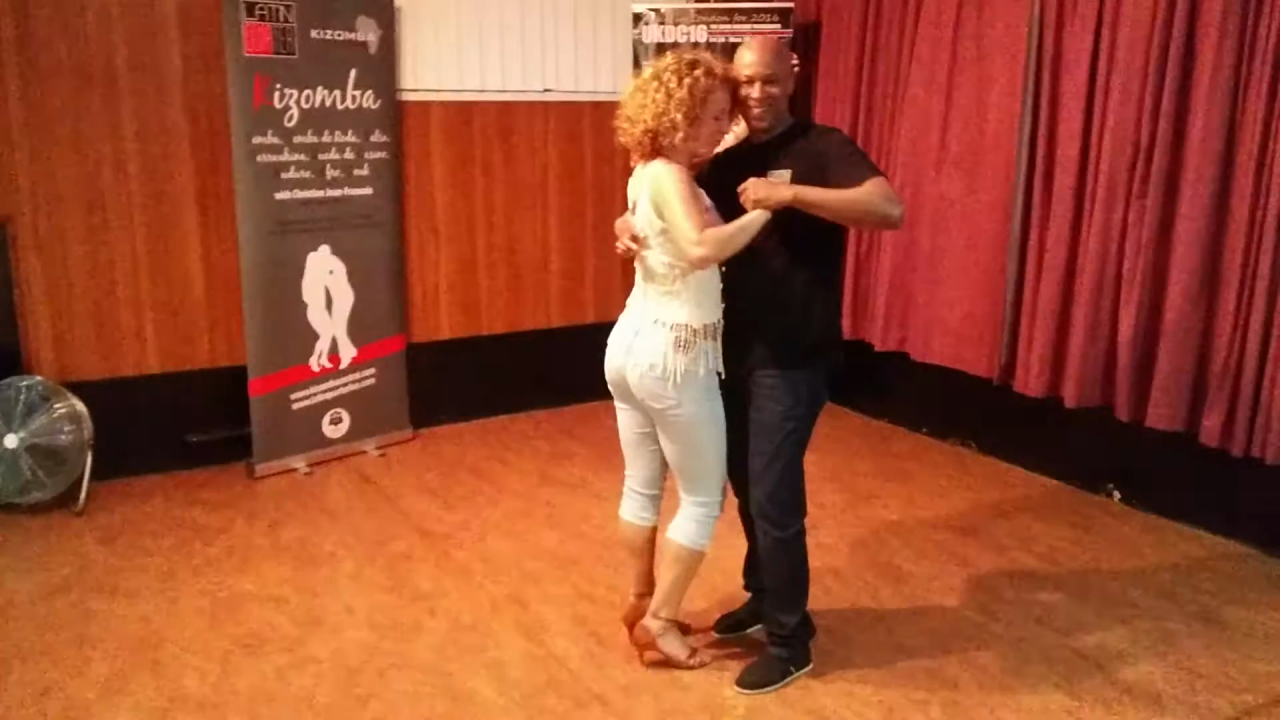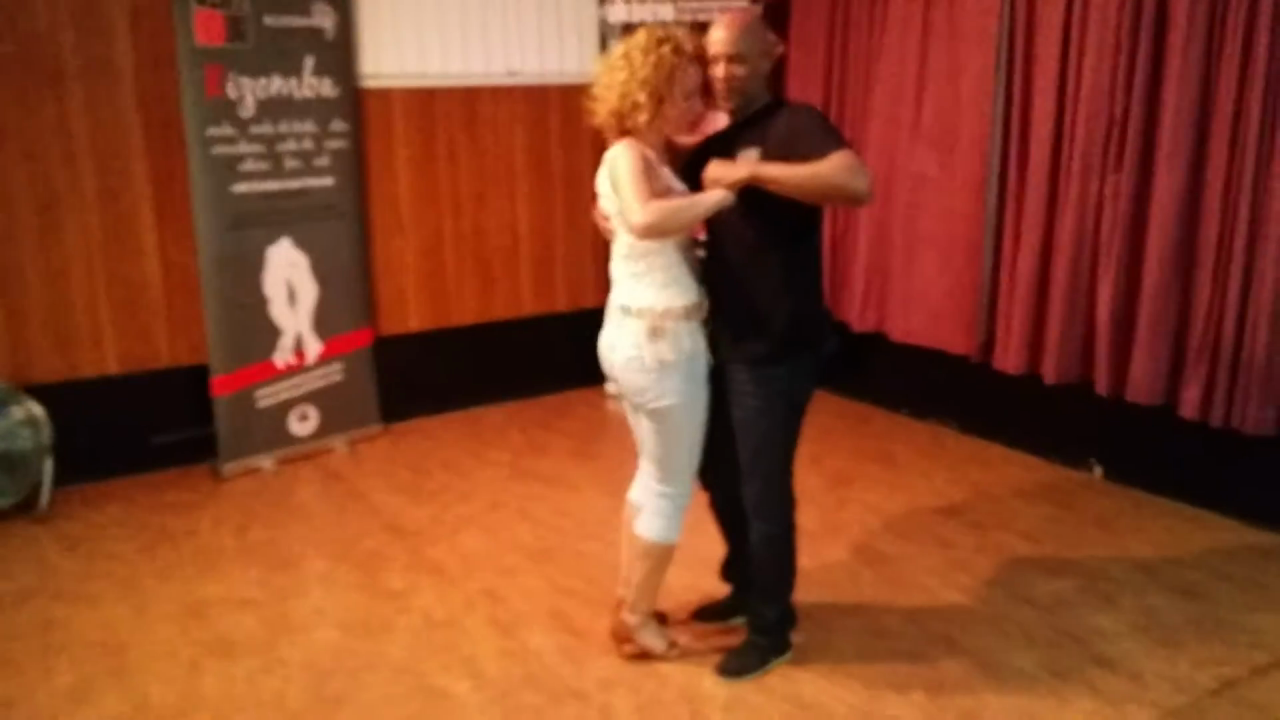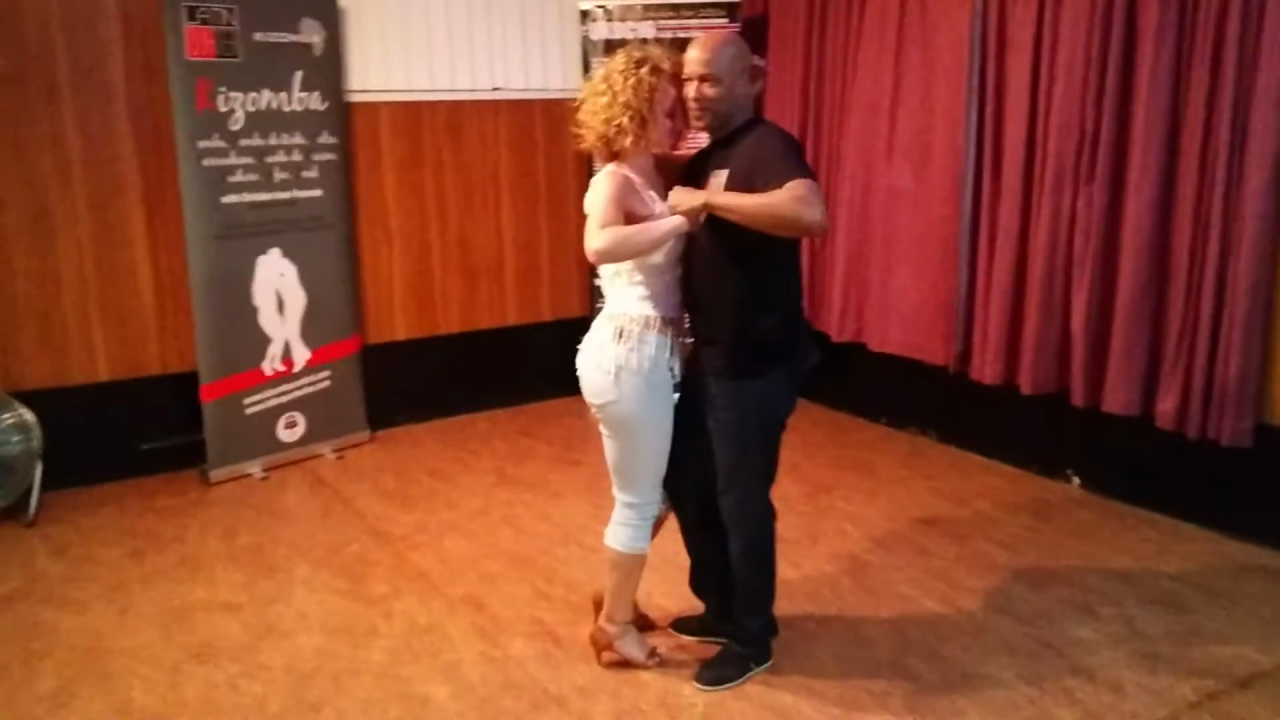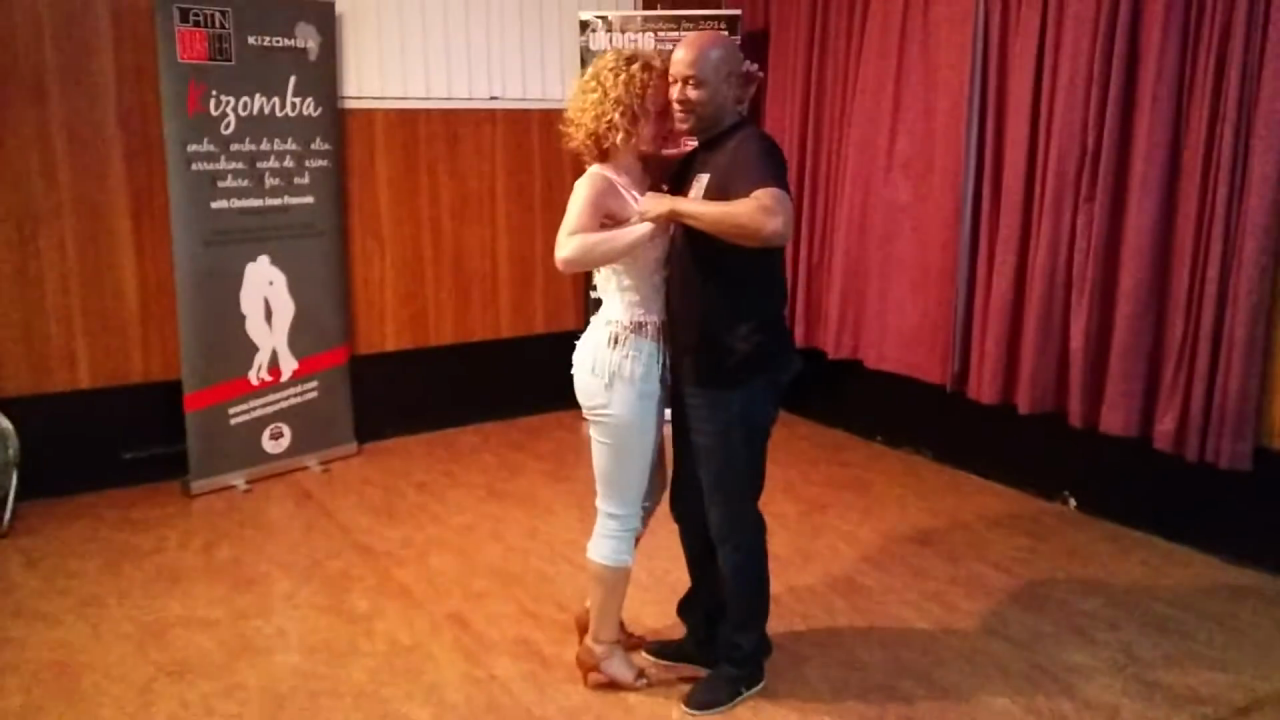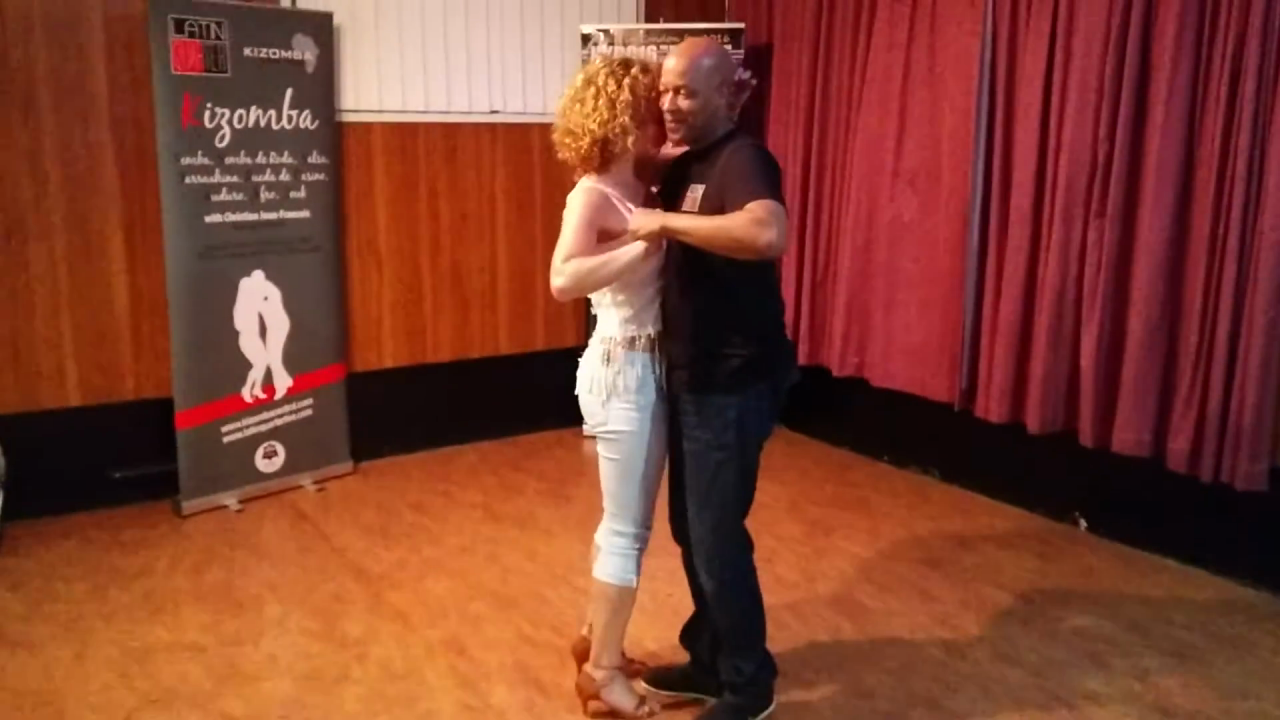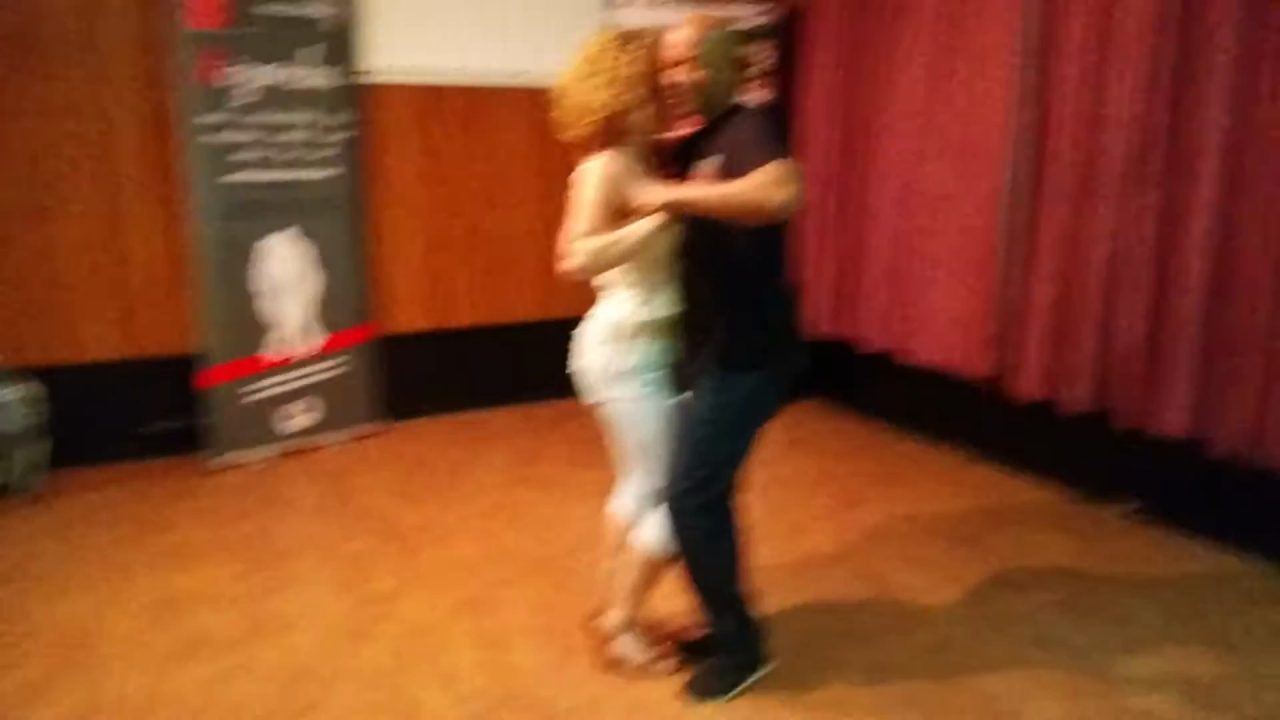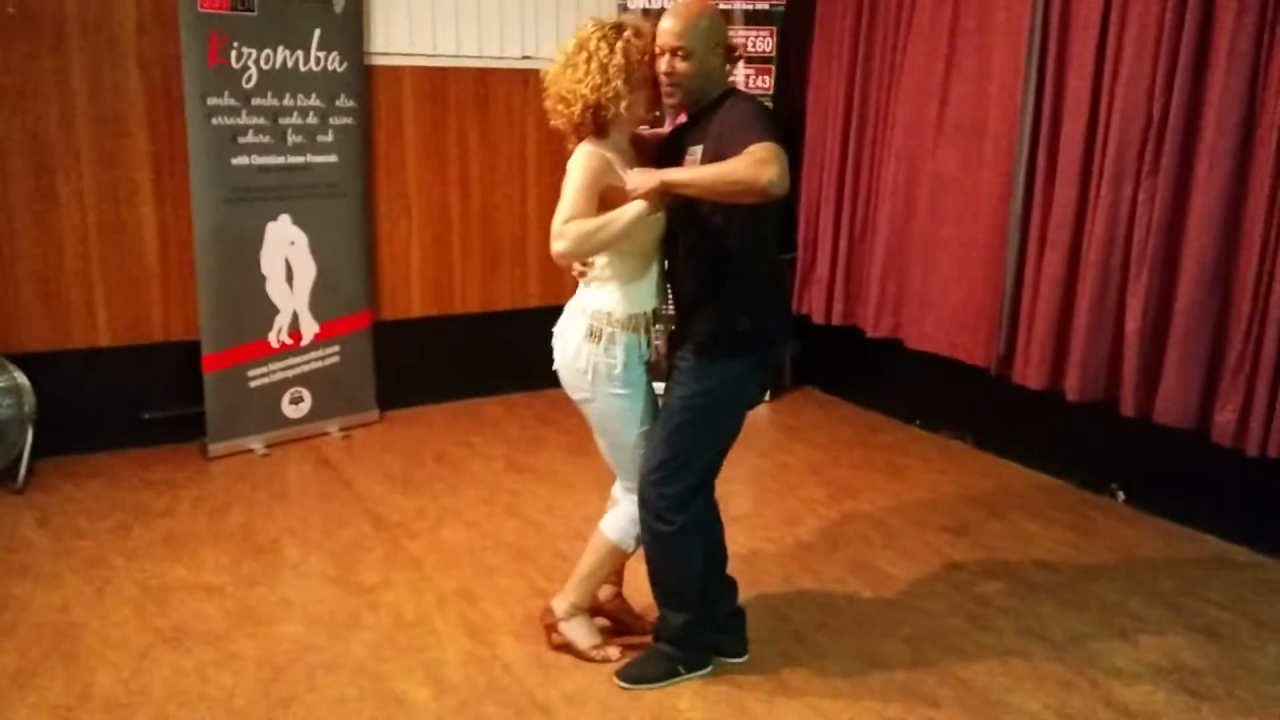
dt=0.4s
person 1, frame 1
left shoulder: (822, 148)
right shoulder: (729, 163)
left elbow: (888, 208)
left wrist: (790, 194)
right wrist: (631, 223)
left hip: (795, 356)
right hip: (741, 348)
left knee: (774, 497)
right knee: (746, 486)
left ankle: (789, 640)
right ankle: (763, 594)
person 1, frame 2
left shoulder: (794, 125)
right shoulder: (713, 147)
left elbow: (855, 183)
left wrist: (751, 173)
left hip: (777, 346)
right hip: (726, 339)
left knee: (763, 490)
right knee: (718, 473)
left ankle: (770, 628)
right ankle: (746, 587)
person 1, frame 3
left shoulder: (767, 147)
right shoulder: (704, 159)
left elbow: (810, 214)
right elbow: (676, 236)
left wrist: (710, 200)
left hip: (757, 361)
right hip: (710, 354)
left knee: (741, 501)
right knee: (684, 481)
left ankle: (751, 638)
right ankle: (722, 605)
person 1, frame 4
left shoulder: (749, 151)
right shoulder: (695, 159)
left elbow: (772, 223)
left wrist: (675, 206)
left hip: (739, 369)
right hip: (697, 364)
left knee: (731, 516)
right knee: (690, 506)
left ankle: (743, 660)
right ankle: (706, 633)
person 1, frame 5
left shoulder: (743, 160)
right shoulder: (684, 168)
left elbow: (766, 234)
left wrist: (666, 222)
left hip: (735, 381)
right hip: (693, 376)
left knee: (717, 537)
right knee: (690, 529)
right ankle: (709, 659)
person 1, frame 6
left shoulder: (747, 132)
right shoulder: (693, 145)
left elbow: (781, 193)
left wrist: (677, 195)
left hip: (747, 352)
right hip: (712, 346)
left knee: (690, 492)
right knee: (705, 492)
left ankle: (739, 644)
right ankle: (730, 632)
person 1, frame 7
left shoulder: (740, 118)
right shoulder: (683, 137)
left elbow: (770, 176)
right elbow: (666, 227)
left wrist: (664, 178)
left hip: (732, 341)
right hip: (703, 334)
left knee: (664, 490)
right knee: (687, 485)
left ankle: (685, 641)
right ankle: (718, 625)
person 2, frame 1
left shoulder: (649, 173)
right shoulder: (669, 177)
left elbow: (725, 148)
right elbow: (701, 248)
right wrist: (764, 209)
left hip: (630, 344)
right hip: (676, 358)
left knee: (641, 486)
right knee: (703, 499)
left ankle: (640, 602)
right ankle: (659, 620)
person 2, frame 2
left shoulder: (653, 156)
right shoulder: (628, 157)
right elbow: (646, 220)
right wrist: (722, 193)
left hip: (629, 334)
right hip: (661, 341)
left knee: (652, 474)
right knee: (671, 490)
left ankle: (631, 596)
right ankle: (636, 618)
person 2, frame 3
left shoulder: (653, 176)
right shoulder: (614, 182)
right elbow: (600, 247)
right wrist: (682, 218)
left hip: (648, 350)
right hip: (628, 352)
left knee: (660, 485)
right knee: (638, 500)
left ankle: (617, 598)
right ankle: (614, 625)
person 2, frame 4
left shoulder: (646, 177)
right shoulder: (599, 184)
right elbow: (567, 254)
right wrist: (652, 224)
left hip: (644, 353)
right hip: (621, 354)
left knee: (646, 495)
right knee: (621, 509)
left ankle: (598, 612)
right ankle: (601, 644)
person 2, frame 5
left shoulder: (638, 187)
right shoulder: (593, 196)
right elbow: (564, 279)
right wrist: (644, 242)
left hip: (646, 365)
right hip: (621, 369)
left knee: (627, 517)
right knee: (628, 528)
left ankle: (594, 637)
person 2, frame 6
left shoulder: (644, 163)
right shoulder: (605, 171)
right elbow: (577, 259)
right wrist: (659, 218)
left hip: (642, 342)
right hip: (625, 348)
left knee: (641, 482)
right knee: (677, 494)
left ankle: (615, 606)
right ankle: (619, 619)
person 2, frame 7
left shoulder: (632, 152)
right shoulder: (593, 159)
right elbow: (564, 244)
right wrist: (646, 203)
left hip: (618, 336)
right hip: (602, 341)
left knee: (640, 475)
left ankle: (605, 591)
right ankle: (567, 608)
